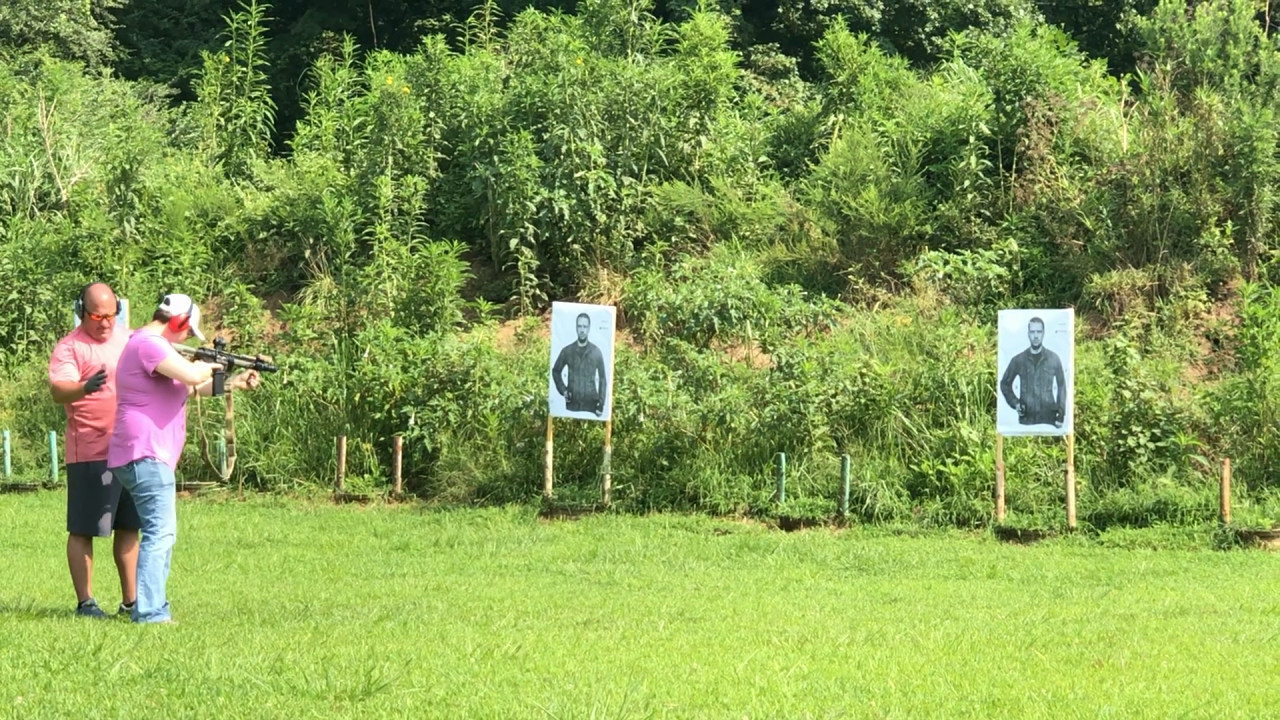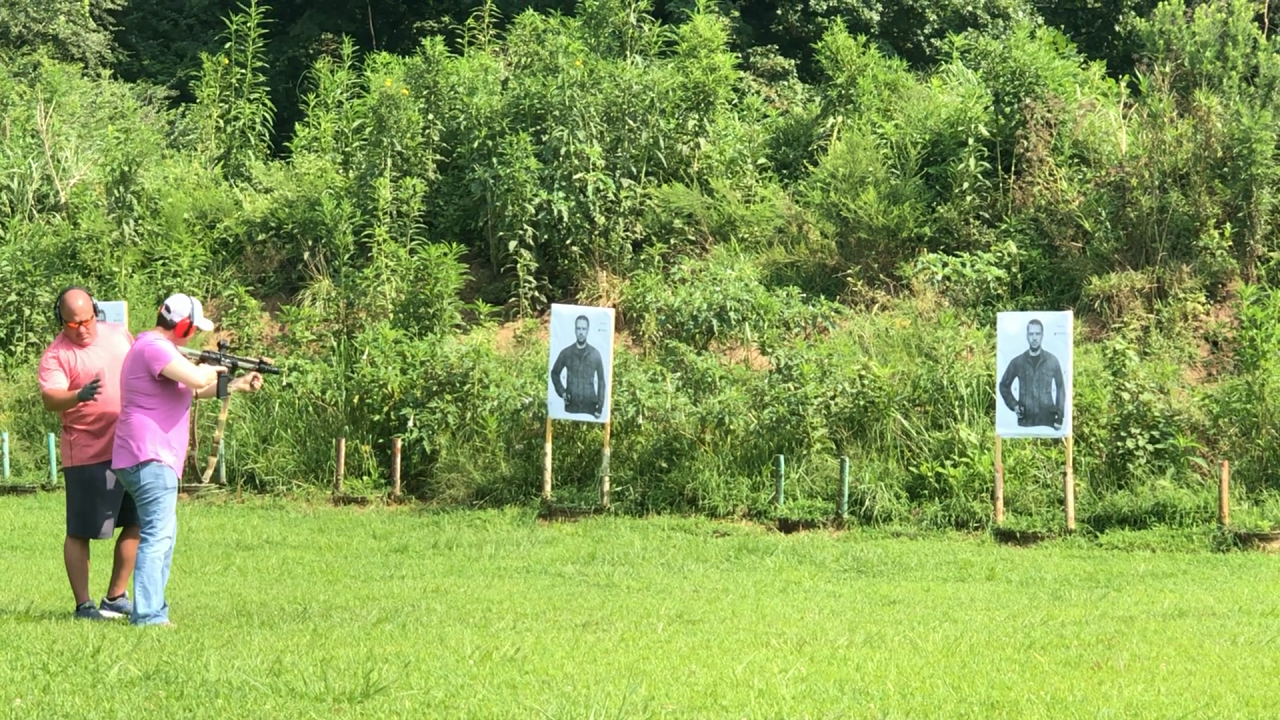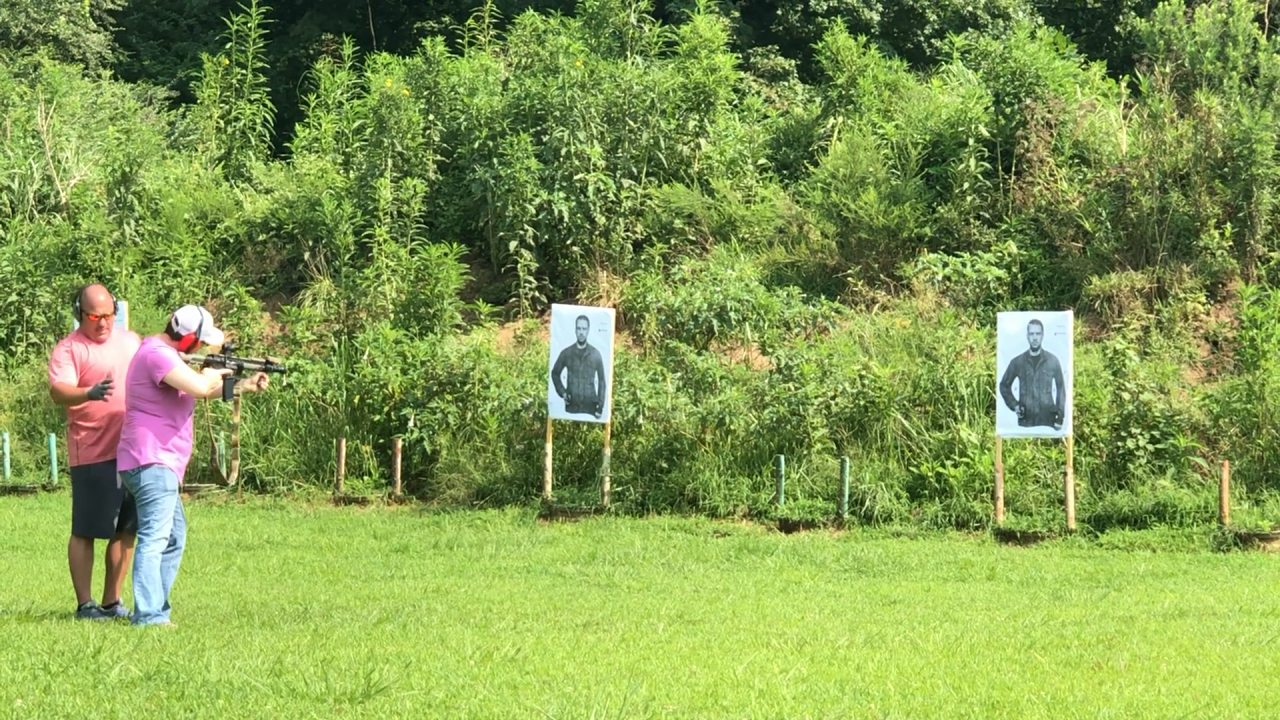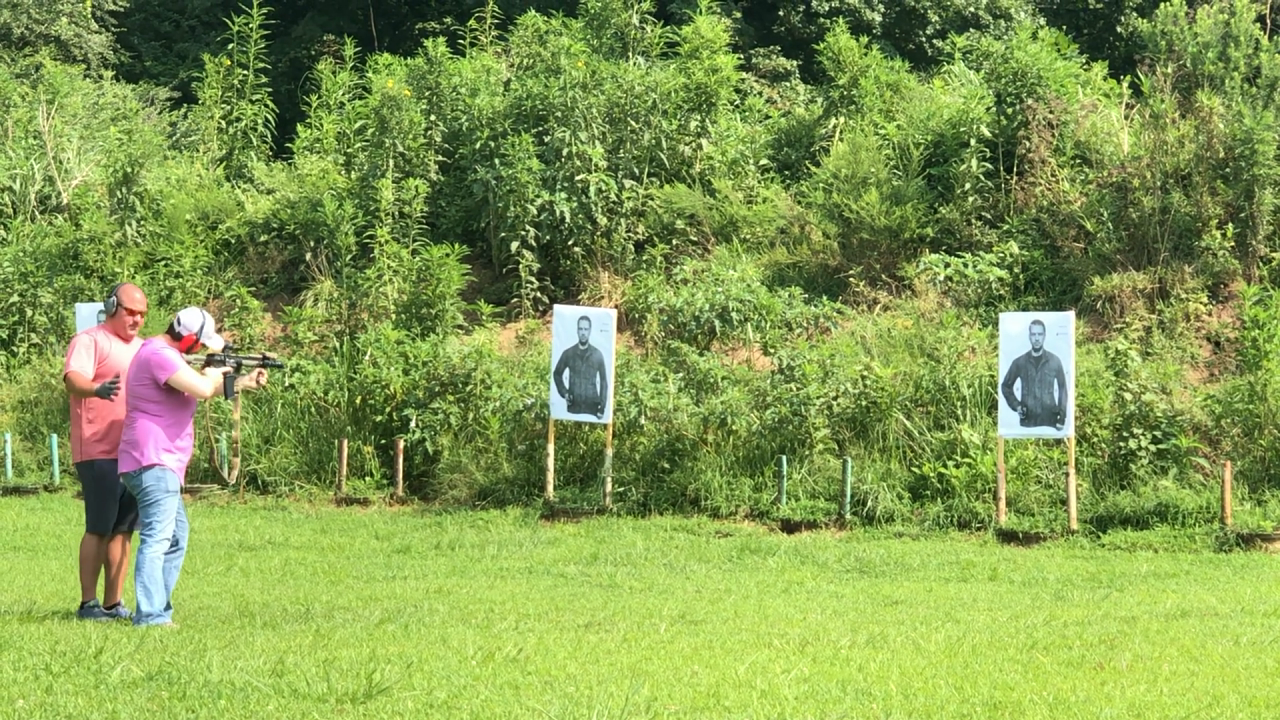
dt=0.4s
person 1, frame 1
left shoulder: (128, 338)
right shoulder: (69, 347)
right elbow: (58, 391)
right wrist: (85, 387)
right hip: (91, 453)
left knee: (129, 528)
right knee: (84, 529)
left ankle: (130, 601)
right ankle: (86, 602)
person 1, frame 2
left shoulder: (119, 334)
right shoulder: (55, 355)
right elbow: (49, 399)
right wrist: (78, 396)
right hip: (88, 455)
left knee: (136, 524)
right knee: (80, 531)
left ankle: (116, 597)
right ankle: (84, 604)
person 1, frame 3
left shoulder: (131, 340)
right shoulder: (68, 349)
right elbow: (58, 391)
right wrist: (88, 393)
right hip: (94, 455)
left knee: (126, 530)
right knee: (86, 531)
left ankle: (111, 602)
right ankle: (84, 604)
person 1, frame 4
left shoulder: (143, 348)
right shoulder: (89, 340)
right elbow: (73, 379)
right wrist: (96, 389)
right hip: (98, 451)
left knee: (122, 530)
right knee: (99, 527)
left ankle: (113, 603)
right ankle: (88, 603)
person 2, frame 1
left shoulder: (150, 345)
right shoulder: (149, 343)
left elbow: (187, 388)
right elbow: (191, 376)
left wrist: (232, 383)
right wrist: (206, 368)
left hip: (149, 456)
right hip: (146, 455)
left knee: (163, 533)
right knee: (159, 532)
left ankle: (154, 607)
right ankle: (150, 613)
person 2, frame 2
left shoulder: (157, 346)
right shoulder: (155, 347)
left elbow: (190, 390)
right elbow: (197, 380)
left wrist: (236, 385)
right wrist: (211, 371)
left hip: (153, 458)
right hip: (149, 458)
left knee: (164, 534)
right knee: (157, 535)
left ankle: (152, 609)
right ankle: (148, 615)
person 2, frame 3
left shoulder: (166, 352)
right shoulder: (158, 353)
left elbow: (196, 390)
right elbow: (199, 387)
left wrist: (242, 385)
right wrist: (212, 374)
left hip: (159, 462)
right hip: (151, 461)
left knee: (173, 537)
right knee: (155, 537)
left ankle: (155, 608)
right ankle: (148, 615)
person 2, frame 4
left shoulder: (165, 352)
right shoulder: (160, 355)
left elbow: (194, 389)
right elbow: (202, 389)
left wrist: (243, 383)
right wrist: (213, 375)
left hip: (160, 462)
right hip: (154, 462)
left knee: (176, 537)
right knee: (157, 537)
left ankle: (157, 608)
right ankle: (150, 615)
